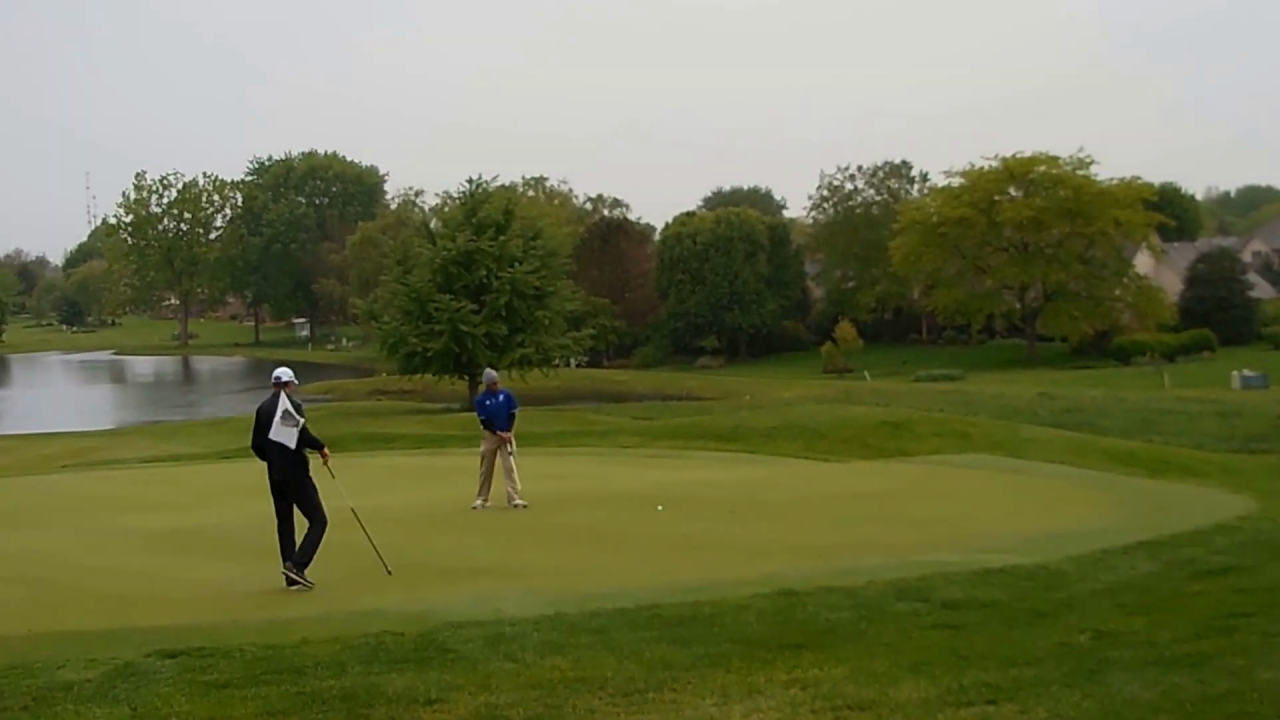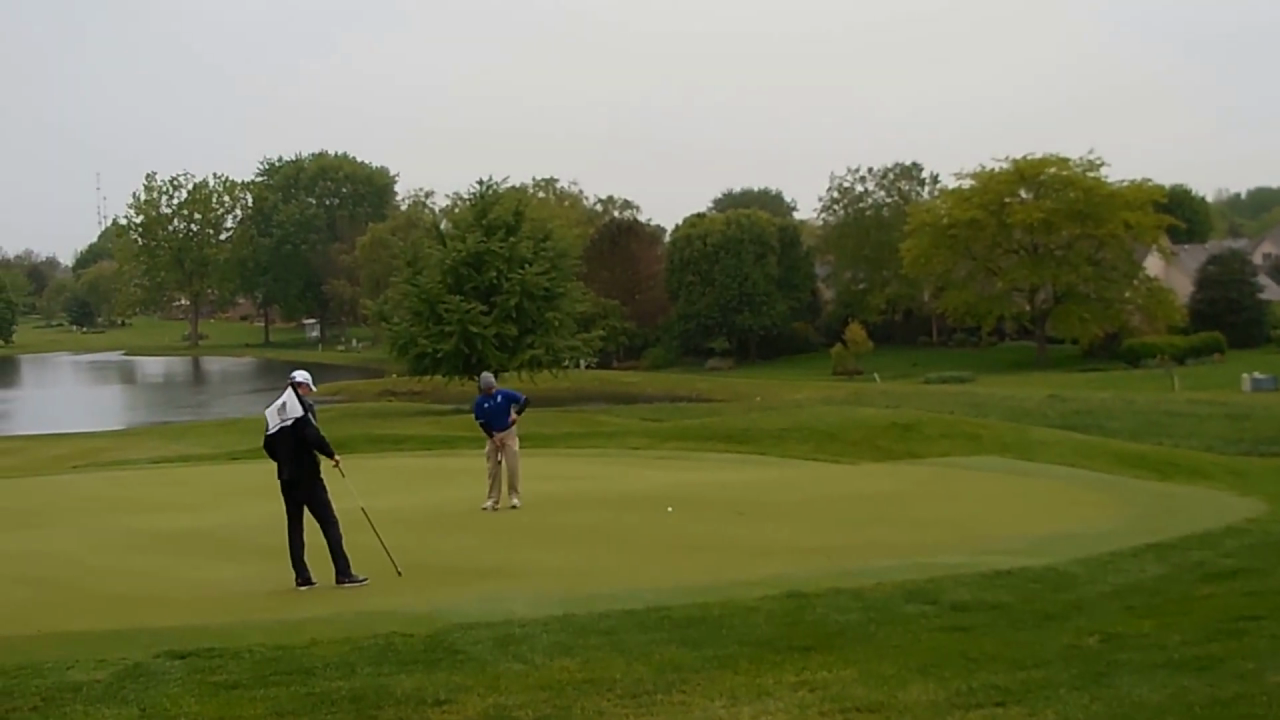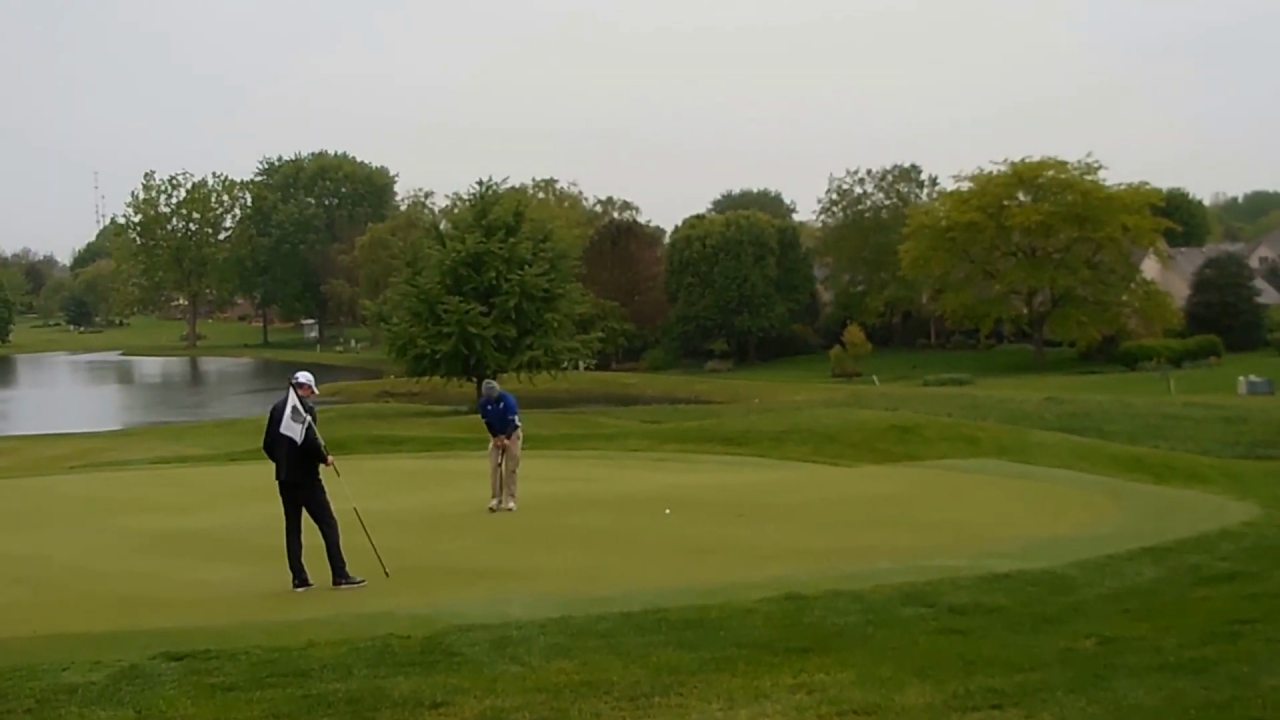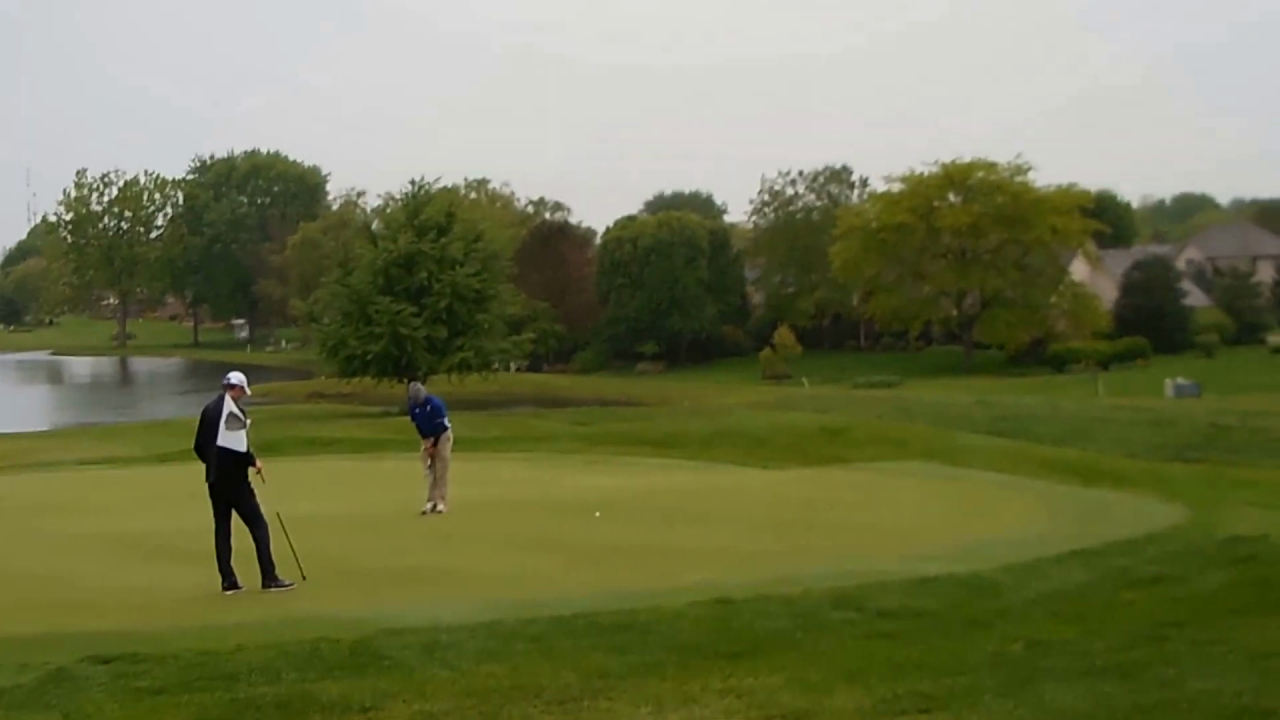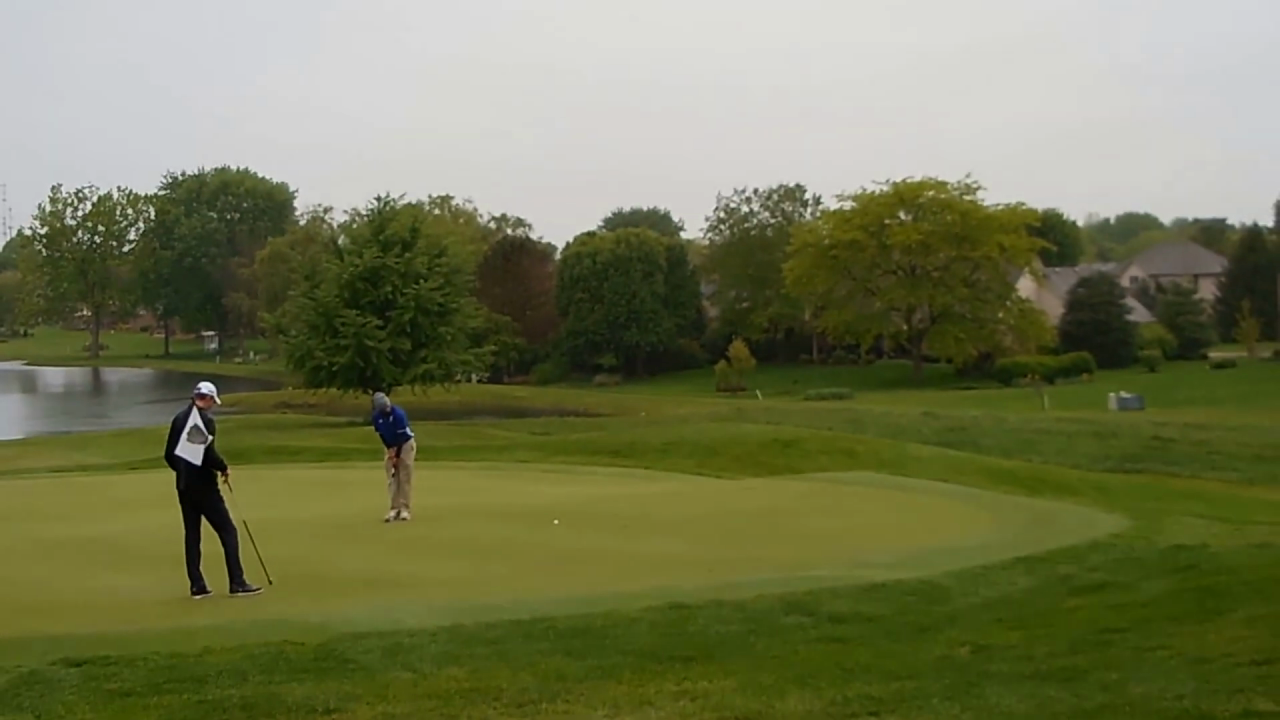
dt=0.4s
person 1, frame 1
left shoulder: (263, 408)
right shoulder: (291, 405)
left elbow: (256, 444)
right elbow: (301, 434)
right wrist: (321, 447)
left hip: (275, 475)
right hip: (295, 473)
left knee: (285, 523)
right knee: (318, 520)
left ankle: (293, 573)
right ankle: (295, 565)
person 1, frame 2
left shoulder: (276, 409)
right shoulder: (303, 406)
left elbow: (269, 445)
right elbow: (313, 436)
right wrist: (331, 454)
left hip: (286, 476)
right hip: (306, 475)
left knee: (294, 525)
right knee: (329, 523)
left ankle: (302, 576)
right ankle: (343, 574)
person 1, frame 3
left shoulder: (277, 409)
right shoulder: (304, 407)
left elbow: (268, 444)
right elbow: (310, 441)
right wrist: (324, 458)
left hip: (285, 477)
right hip: (305, 476)
left knee: (292, 526)
right knee: (327, 523)
left ankle: (299, 578)
right ankle: (339, 575)
person 1, frame 4
left shoulder: (209, 410)
right shoulder: (234, 410)
left elbow: (199, 446)
right elbow: (239, 444)
right wrist: (253, 462)
left hip: (215, 478)
right hip: (234, 478)
left knee: (222, 529)
right knee: (258, 525)
left ankle: (228, 581)
right ankle: (269, 578)
person 1, frame 5
left shoulder: (179, 419)
right shoulder: (205, 420)
left elbow: (169, 454)
right elbow: (208, 453)
right wrist: (223, 468)
left hip: (184, 486)
right hip: (203, 485)
left knee: (192, 534)
right knee: (227, 531)
left ankle: (197, 585)
right ankle: (237, 583)
